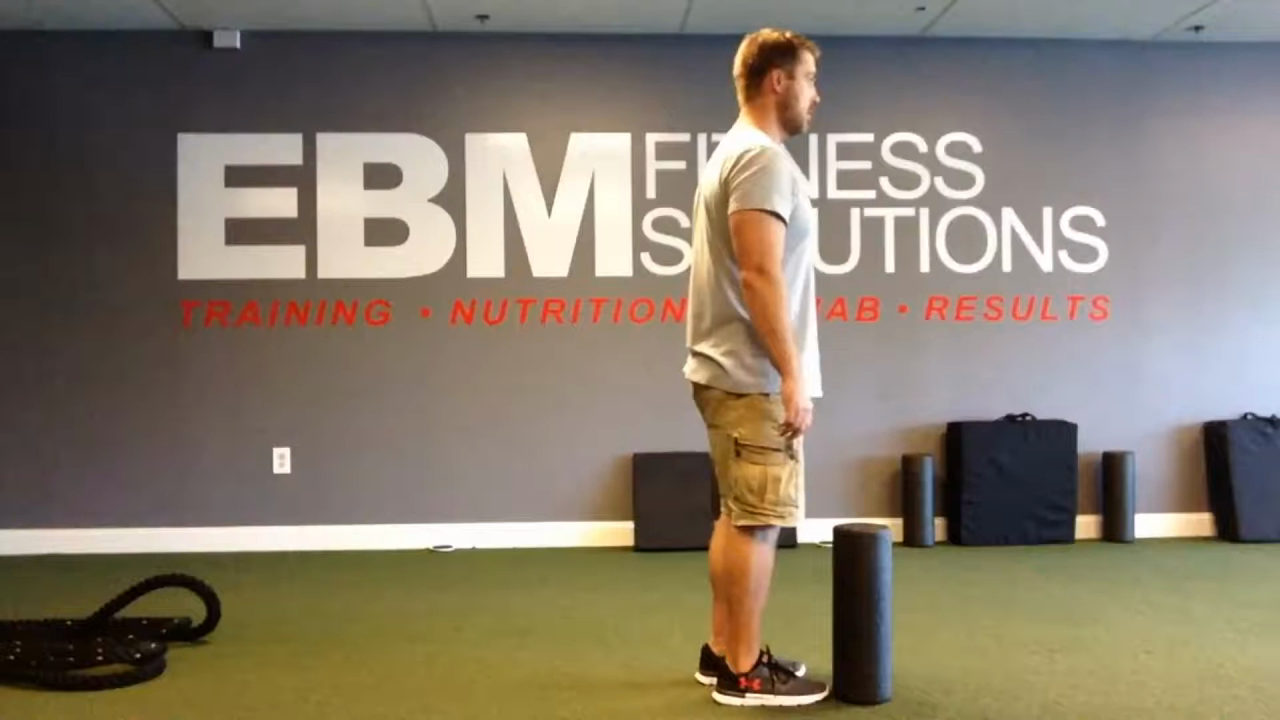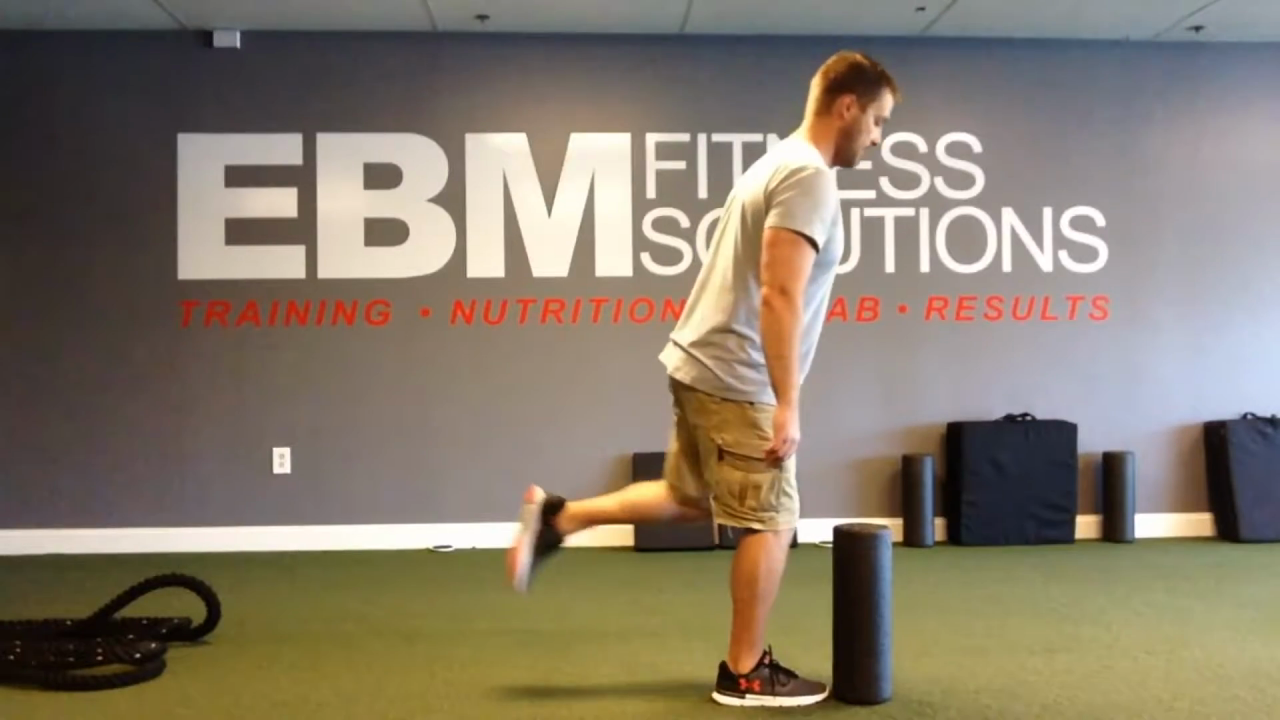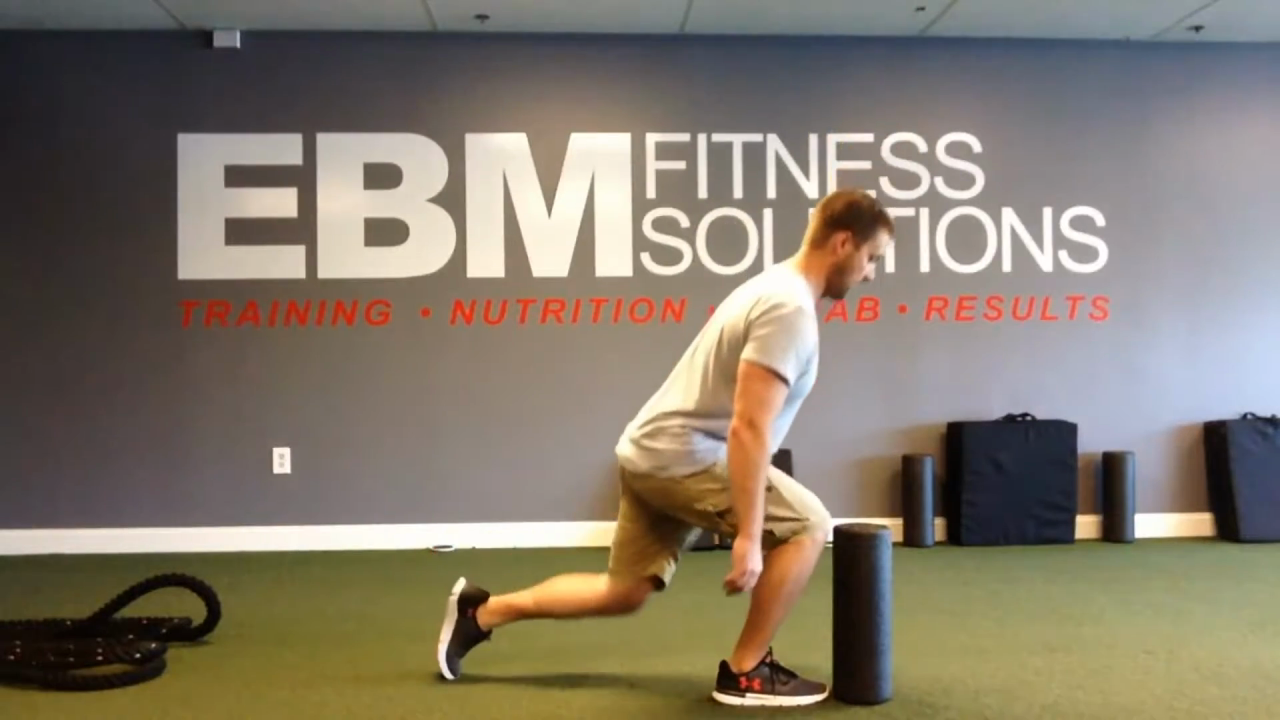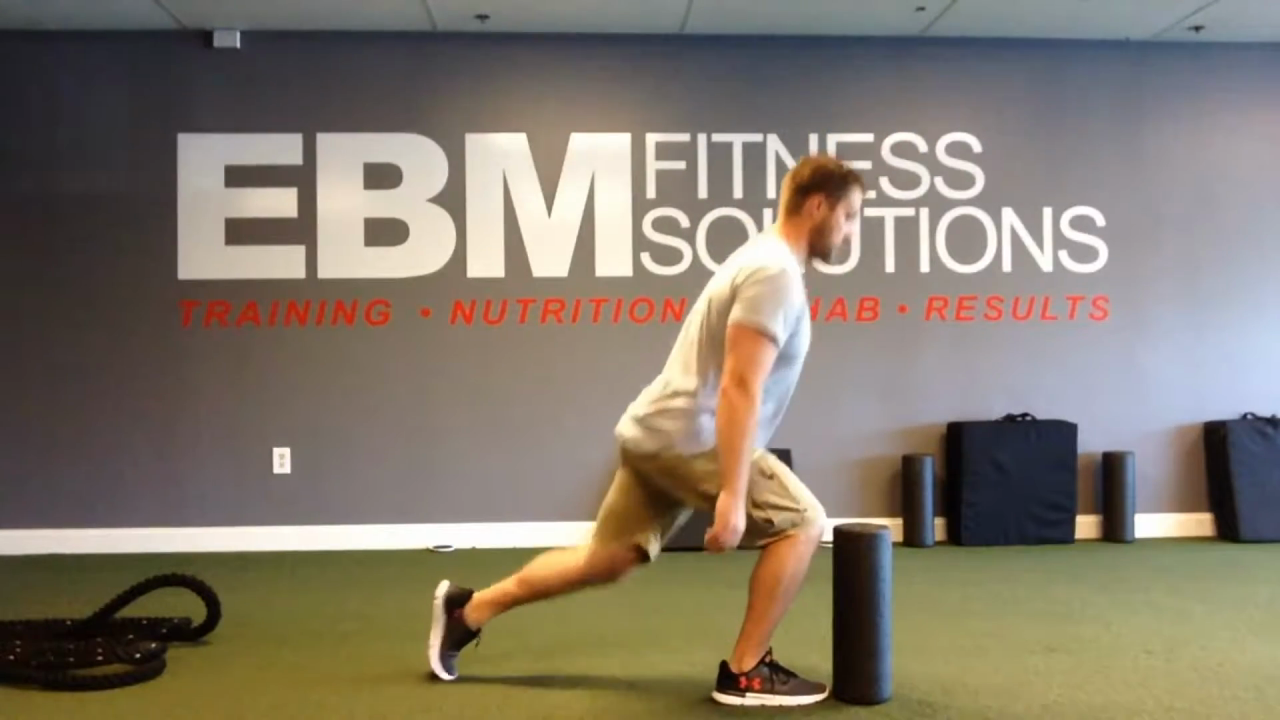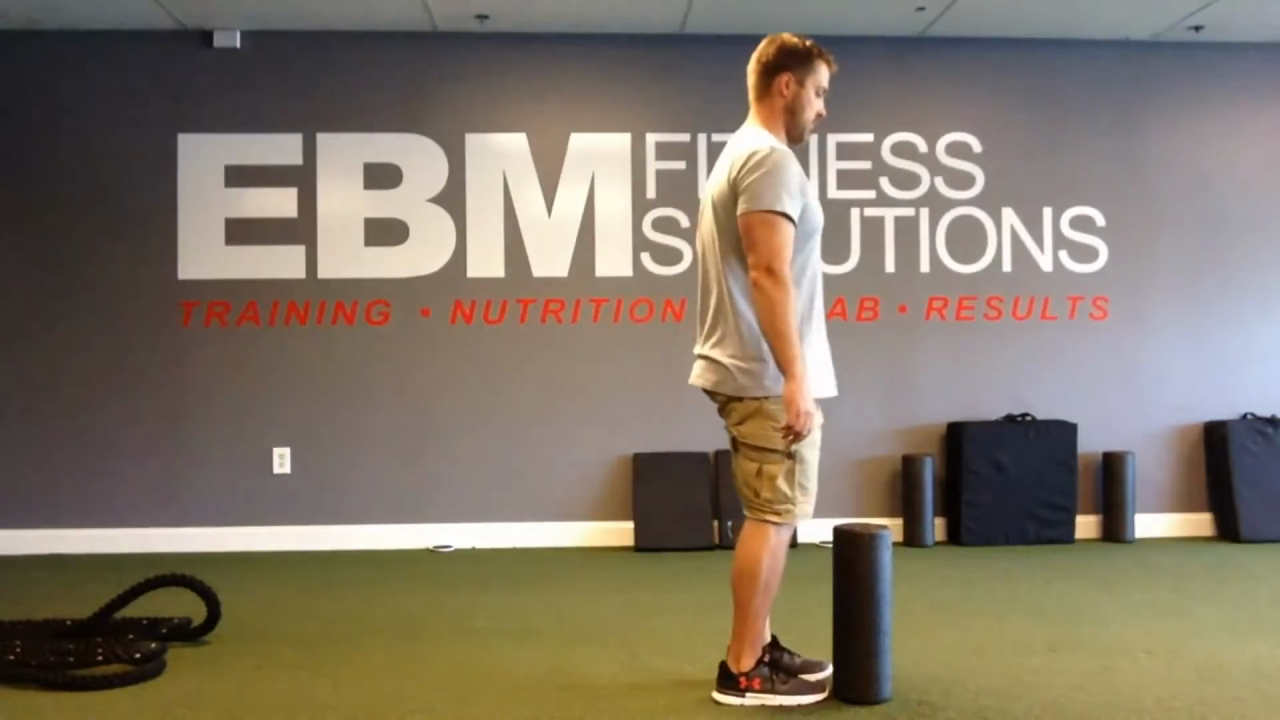
dt=1s
person 1, frame 1
left shoulder: (736, 154)
right shoulder: (761, 157)
right elbow: (759, 277)
right wrist: (792, 375)
left hip: (729, 370)
right hip: (753, 376)
left knee: (738, 516)
right knee: (758, 519)
left ankle: (724, 649)
right ankle: (745, 671)
person 1, frame 2
left shoulder: (779, 163)
right shoulder: (809, 176)
right elbow: (779, 297)
left wrist: (776, 395)
right wrist: (787, 405)
left hip: (703, 363)
right hip: (733, 375)
left knee: (690, 496)
right knee: (768, 519)
left ankle: (558, 519)
right ankle: (746, 673)
person 1, frame 3
left shoulder: (775, 286)
right shoulder: (789, 308)
right elbow: (748, 428)
right wrist: (748, 537)
left hip: (650, 453)
right hip: (680, 457)
left knee: (623, 593)
right knee: (807, 527)
left ankle: (479, 613)
right ankle: (746, 672)
person 1, frame 4
left shoulder: (763, 259)
right shoulder: (776, 272)
right elbow: (741, 389)
left wrist: (732, 482)
right wrist: (733, 497)
left hip: (657, 433)
right hip: (686, 436)
left knee: (607, 557)
right knee: (801, 524)
left ankle: (468, 610)
right ankle: (746, 672)
person 1, frame 5
left shoulder: (741, 154)
right shoulder: (769, 158)
right elbow: (768, 276)
right wrist: (795, 379)
left hip: (745, 370)
right hip: (765, 376)
left knee: (769, 516)
right knee: (774, 517)
left ankle: (758, 649)
right ankle: (743, 671)
